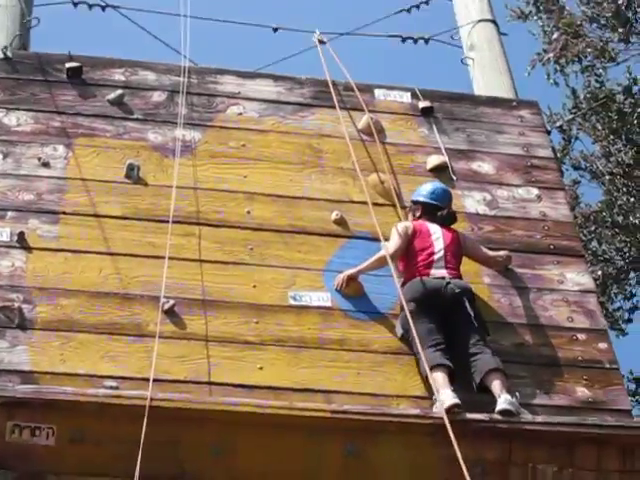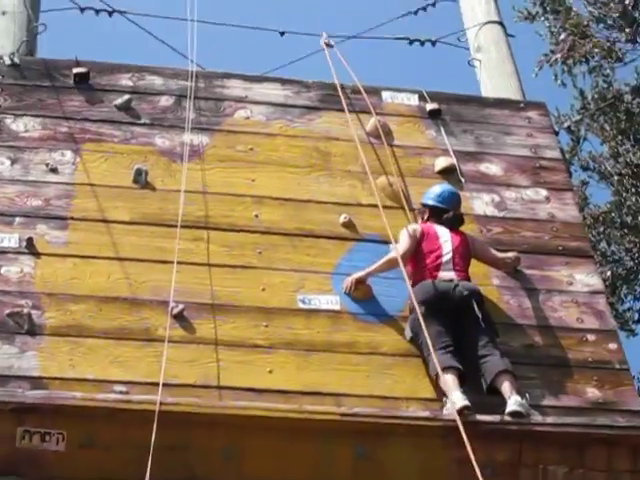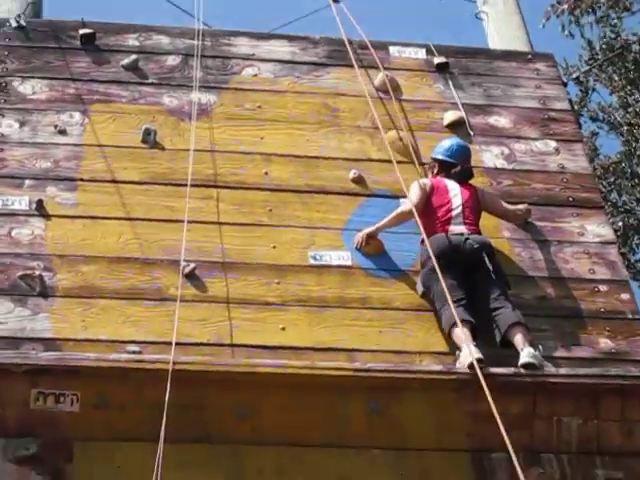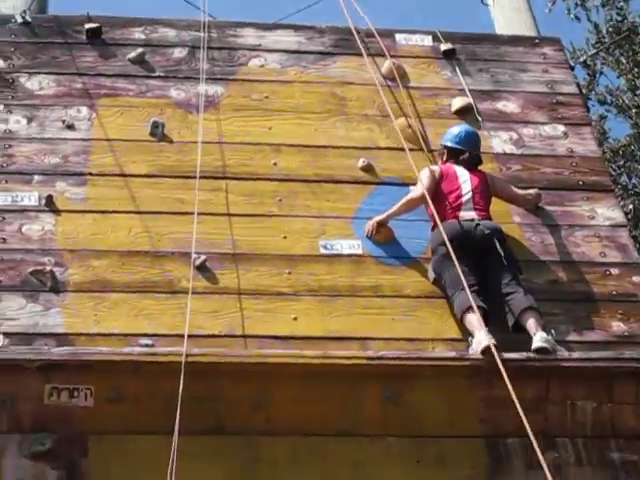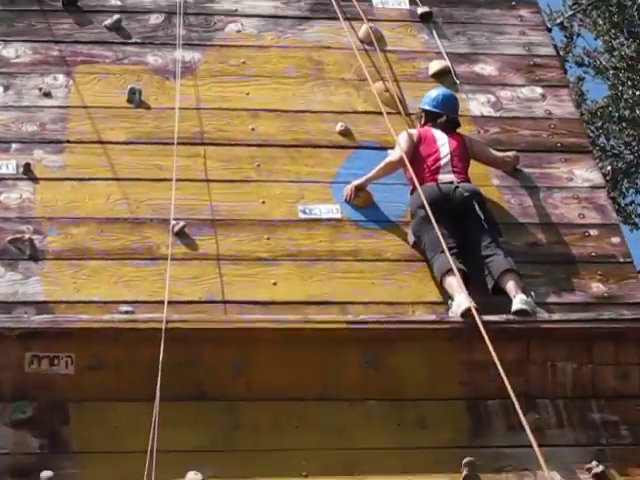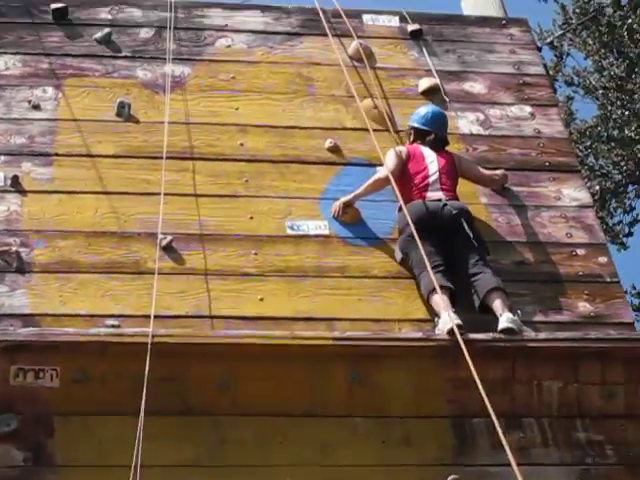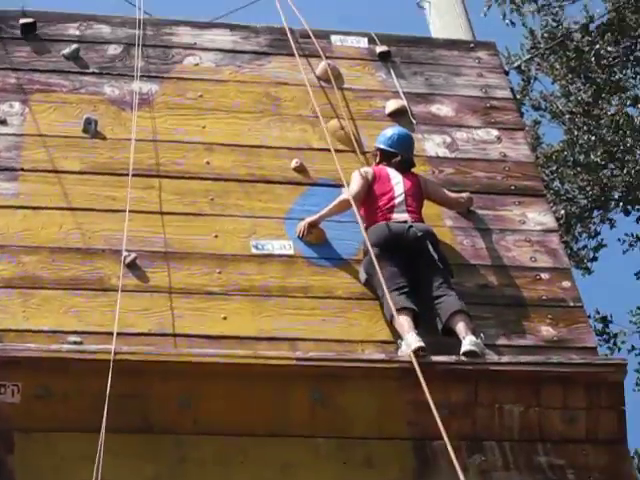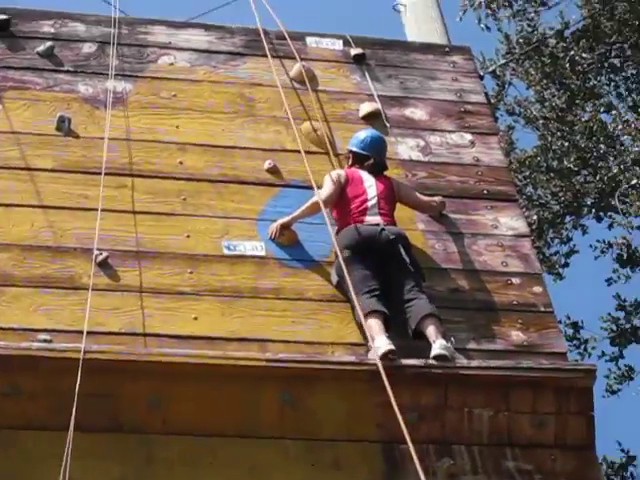
dt=0.1s
person 1, frame 1
left shoulder: (406, 227)
right shoulder: (457, 236)
left elbow: (391, 253)
right elbow: (495, 260)
left wrist: (356, 271)
right wrist: (503, 257)
left hip: (421, 290)
right hip: (458, 290)
left knee: (430, 346)
right knee: (476, 346)
left ankle: (444, 393)
right ankle: (502, 394)
person 1, frame 2
left shoulder: (414, 230)
right shoulder: (465, 238)
left elbow: (399, 256)
right elbow: (505, 262)
left wrist: (364, 274)
right wrist: (513, 258)
left hip: (428, 293)
right hip: (467, 293)
left knee: (439, 349)
right knee: (486, 348)
left ankle: (455, 396)
right ankle: (513, 396)
person 1, frame 3
left shoulder: (424, 184)
right shoulder: (476, 191)
left elbow: (409, 210)
right elbow: (515, 214)
left wrist: (375, 229)
right wrist: (523, 210)
left hip: (440, 247)
right hip: (478, 246)
left knee: (451, 302)
right knee: (498, 301)
left ankle: (468, 349)
right ankle: (525, 348)
person 1, frame 4
left shoulder: (433, 172)
right shoulder: (485, 177)
left elbow: (418, 196)
right elbow: (526, 199)
left wrist: (385, 217)
right wrist: (534, 195)
left hip: (450, 234)
right hip: (488, 231)
left knee: (462, 288)
right knee: (509, 285)
left ankle: (480, 334)
right ankle: (538, 332)
person 1, frame 5
left shoulder: (411, 135)
right shoulder: (464, 140)
left elbow: (396, 160)
right elbow: (505, 161)
left wrist: (364, 181)
right wrist: (512, 158)
left hip: (429, 197)
right hip: (467, 194)
left knee: (441, 251)
right knee: (489, 248)
left ankle: (460, 296)
right ankle: (517, 294)
person 1, frame 6
left shoulder: (400, 152)
right shoulder: (452, 158)
left elbow: (385, 176)
right elbow: (493, 179)
left wrist: (352, 197)
right wrist: (501, 176)
left hip: (418, 213)
right hip: (455, 212)
left knee: (430, 269)
right knee: (477, 266)
left ankle: (447, 315)
right ankle: (504, 313)
person 1, frame 7
left shoulder: (366, 173)
right shoulder: (418, 180)
left elbow: (350, 198)
right elbow: (458, 202)
left wrist: (317, 218)
right wrist: (465, 199)
left hip: (382, 236)
right hip: (420, 234)
left knee: (394, 290)
right knee: (441, 288)
left ankle: (410, 337)
right ankle: (467, 336)
person 1, frame 8
left shoulder: (339, 175)
right shoulder: (391, 183)
left elbow: (323, 200)
right elbow: (431, 206)
left wrist: (290, 219)
right wrist: (438, 202)
left hip: (355, 237)
right hip: (393, 237)
left knee: (366, 293)
right knee: (412, 292)
left ankle: (380, 339)
right ankle: (438, 340)
